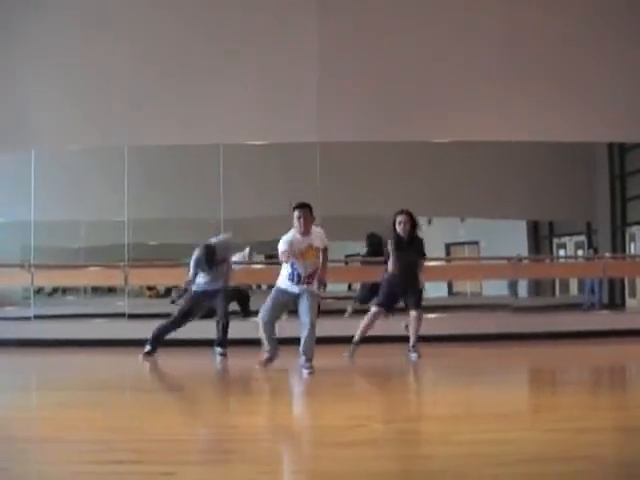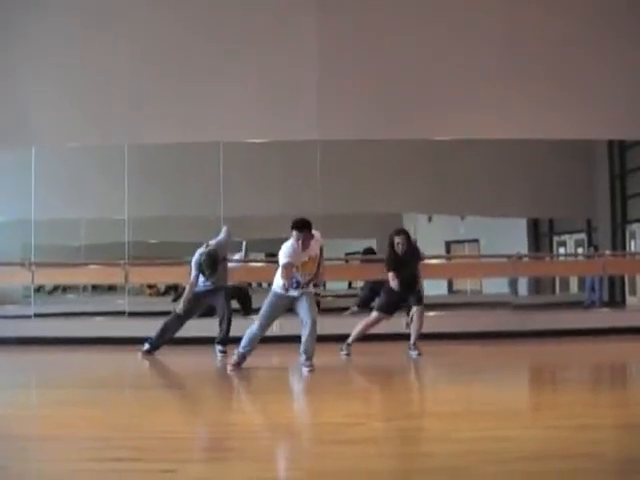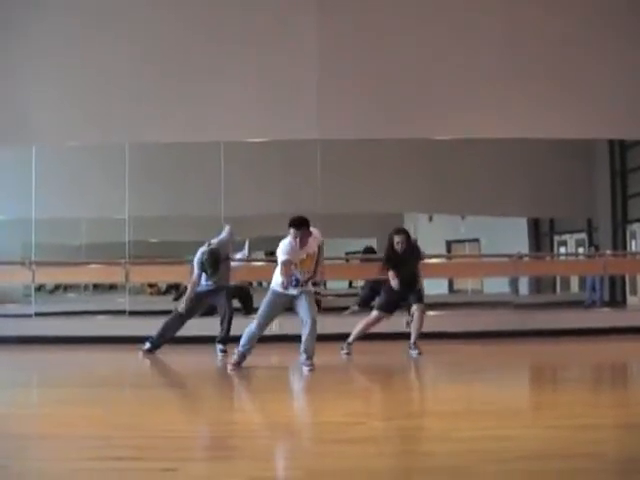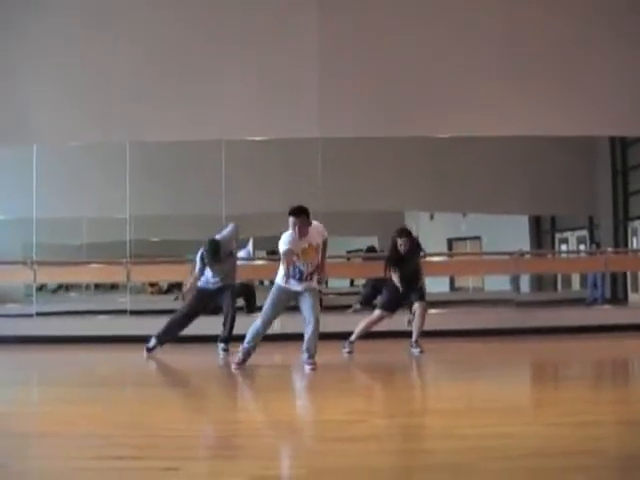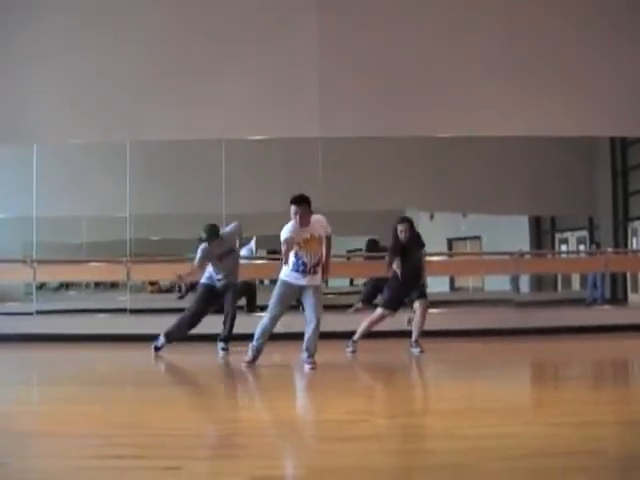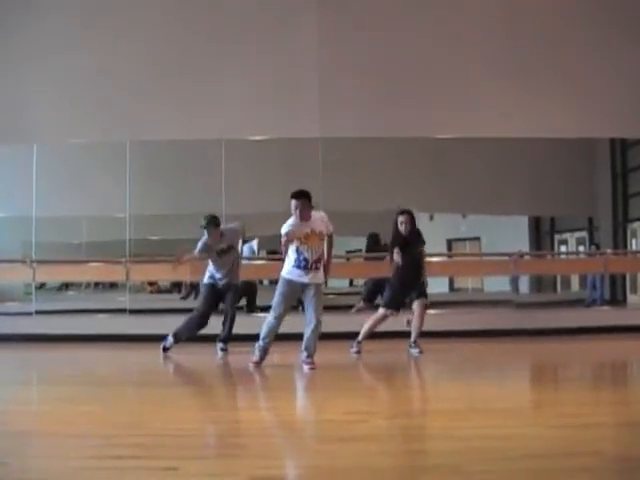
dt=0.2s
person 1, frame 1
left shoulder: (319, 233)
right shoulder: (287, 239)
left elbow: (324, 249)
right elbow: (283, 257)
left wrist: (323, 271)
right wrist: (286, 256)
left hip: (308, 288)
right hip: (285, 286)
left knee: (309, 322)
right knee: (265, 317)
left ankle: (306, 360)
right ankle: (271, 350)
person 1, frame 2
left shoulder: (317, 237)
right shoulder: (287, 250)
right elbow: (285, 268)
left wrist: (318, 269)
right wrist: (286, 278)
left hip: (304, 291)
right hip: (281, 291)
left knee: (310, 321)
right knee: (261, 324)
left ankle: (306, 358)
right ankle: (240, 355)
person 1, frame 3
left shoulder: (315, 235)
right shoulder: (285, 247)
right elbow: (284, 264)
left wrist: (317, 267)
right wrist: (285, 275)
left hip: (304, 290)
right hip: (280, 289)
left knee: (310, 321)
right knee: (259, 323)
left ankle: (307, 358)
right ankle: (240, 354)
person 1, frame 4
left shoulder: (317, 228)
right shoulder: (287, 239)
left elbow: (324, 241)
right elbow: (286, 255)
left wrist: (322, 263)
right wrist: (286, 263)
left hip: (308, 286)
right hip: (284, 285)
left knee: (313, 320)
right knee: (264, 319)
left ankle: (308, 356)
right ankle: (245, 352)
person 1, frame 5
left shoulder: (320, 221)
right shoulder: (289, 230)
left elbow: (327, 237)
right elbow: (286, 243)
left wrist: (327, 261)
right wrist: (286, 252)
left hip: (313, 281)
right hip: (289, 279)
left knee: (314, 319)
right knee: (272, 316)
left ankle: (308, 355)
right ankle: (255, 350)
person 1, frame 6
left shoulder: (322, 218)
right shoulder: (289, 226)
left elbow: (329, 236)
right elbow: (286, 238)
left wrist: (327, 261)
right wrist: (286, 242)
left hip: (315, 279)
right hip: (290, 277)
left knee: (314, 319)
right knee: (276, 315)
left ankle: (307, 356)
right ankle: (261, 350)
person 2, frame 1
left shoulder: (418, 242)
right shoulder: (393, 243)
left elbow: (420, 264)
right elbow: (391, 269)
left wrist: (420, 281)
right wrist: (392, 253)
left hip: (412, 284)
right hip: (393, 282)
left knee: (415, 314)
right knee: (375, 312)
left ankle: (412, 346)
right ankle: (355, 342)
person 2, frame 2
left shoulder: (414, 252)
right shoulder: (391, 258)
right elbow: (392, 281)
left wrist: (419, 284)
right wrist: (393, 282)
left hip: (412, 288)
right hip: (394, 290)
left knee: (418, 311)
right knee: (375, 317)
left ankle: (412, 345)
right ankle: (348, 343)
person 2, frame 3
left shoulder: (414, 250)
right shoulder: (390, 256)
right elbow: (392, 277)
left wrist: (419, 282)
right wrist: (394, 281)
left hip: (412, 286)
right hip: (393, 288)
left knee: (419, 309)
right knee: (375, 316)
left ankle: (413, 344)
right ankle: (348, 342)
person 2, frame 4
left shoulder: (415, 247)
right shoulder: (393, 256)
right elbow: (394, 274)
left wrist: (421, 279)
right wrist: (397, 281)
left hip: (414, 285)
right hip: (395, 287)
left knee: (420, 307)
right knee: (378, 315)
left ankle: (414, 342)
right ankle: (350, 341)
person 2, frame 5
left shoulder: (417, 239)
right shoulder: (396, 247)
right elbow: (394, 265)
left wrist: (423, 276)
right wrist: (396, 267)
left hip: (416, 281)
right hip: (398, 283)
left knee: (421, 306)
right knee: (380, 313)
left ankle: (414, 342)
right ankle: (354, 340)
person 2, frame 6
left shoulder: (417, 235)
right shoulder: (396, 241)
right elbow: (395, 260)
left wrist: (423, 274)
right wrist: (396, 257)
left hip: (416, 280)
right hip: (398, 281)
left knee: (419, 306)
right knee: (383, 313)
left ankle: (413, 343)
right ankle: (358, 341)
person 3, frame 1
left shoulder: (224, 243)
right shoulder: (198, 255)
left elbow: (228, 236)
right elbow: (191, 278)
left hip: (219, 287)
right hip: (200, 288)
left knee: (223, 314)
right knee: (179, 316)
left ankle: (220, 346)
right ankle: (153, 342)
person 3, frame 2
left shoulder: (222, 243)
right shoulder: (198, 258)
left elbow: (225, 229)
right elbow: (192, 282)
right wrist: (183, 302)
left hip: (218, 287)
right hip: (200, 289)
left knee: (226, 312)
right knee: (179, 315)
left ankle: (221, 344)
right ankle: (153, 343)
person 3, frame 3
left shoulder: (224, 242)
right shoulder: (200, 257)
left elbow: (228, 228)
right elbow: (195, 280)
right wrist: (185, 300)
left hip: (220, 286)
right hip: (202, 288)
left knee: (227, 311)
right knee: (180, 313)
left ankle: (221, 343)
right ankle: (153, 343)
person 3, frame 4
left shoulder: (228, 237)
right shoulder: (203, 254)
left elbow: (234, 226)
right elbow: (197, 275)
right wrist: (186, 291)
left hip: (226, 284)
right hip: (206, 285)
left knee: (230, 311)
right knee: (186, 312)
left ankle: (223, 342)
right ankle: (157, 339)
person 3, frame 5
left shoulder: (231, 233)
right shoulder: (205, 249)
left elbow: (238, 224)
right elbow: (197, 266)
left wrist: (238, 246)
right wrist: (185, 277)
left hip: (229, 282)
right hip: (210, 282)
left knee: (230, 311)
right knee: (194, 311)
left ankle: (223, 341)
right ankle: (166, 337)
person 3, frame 6
left shoulder: (233, 232)
right shoulder: (205, 243)
left elbow: (243, 233)
right elbow: (196, 255)
left wrist: (238, 255)
right wrist: (182, 260)
left hip: (230, 281)
right hip: (212, 281)
left knee: (230, 312)
right knee: (202, 312)
left ankle: (222, 341)
right ankle: (174, 337)
